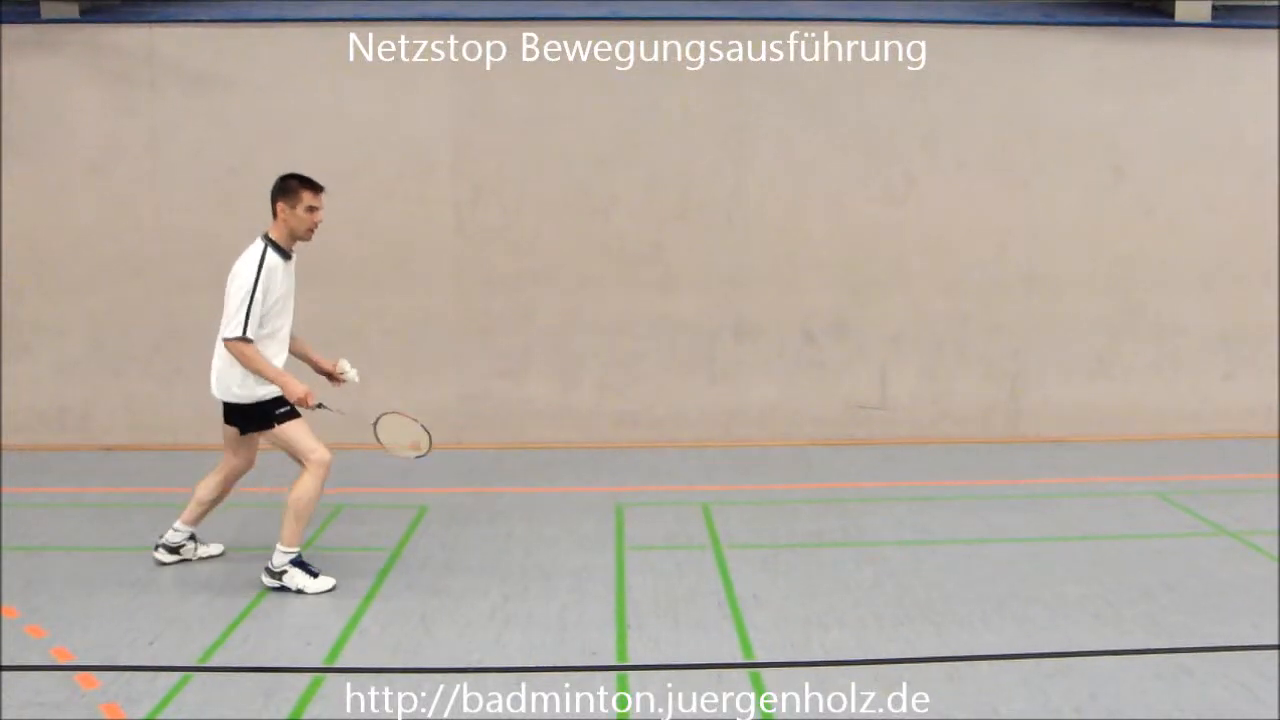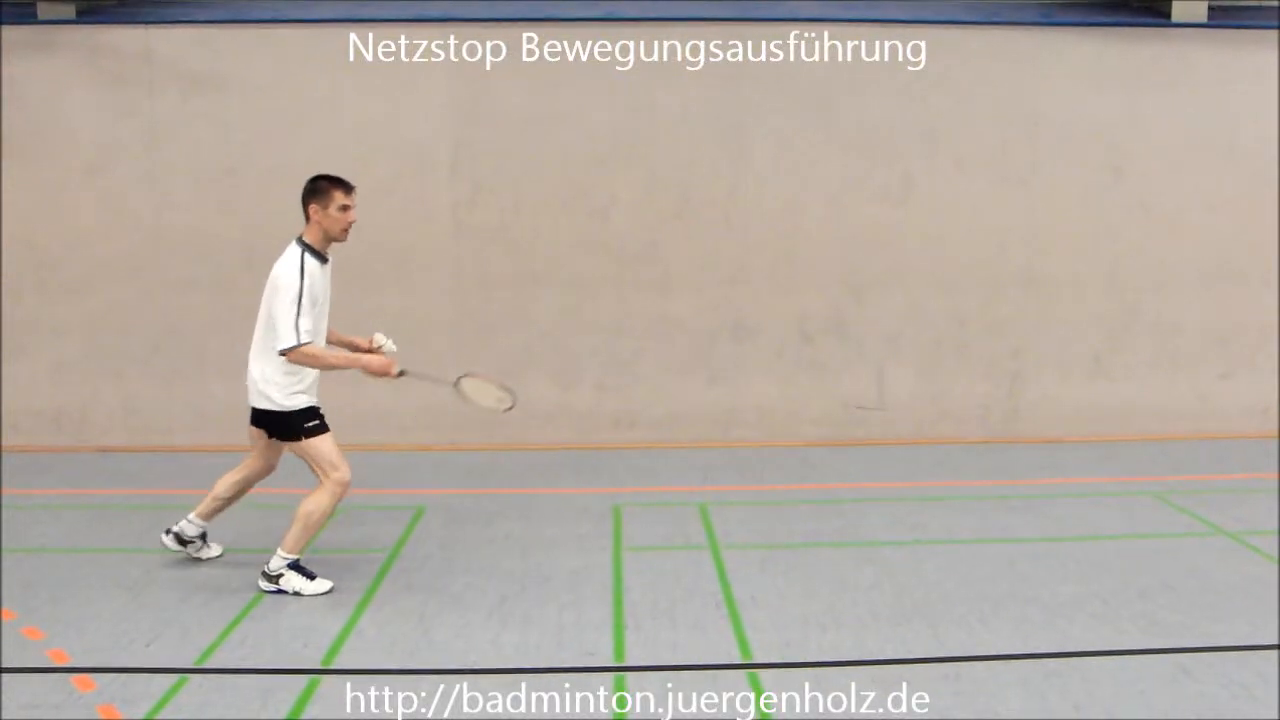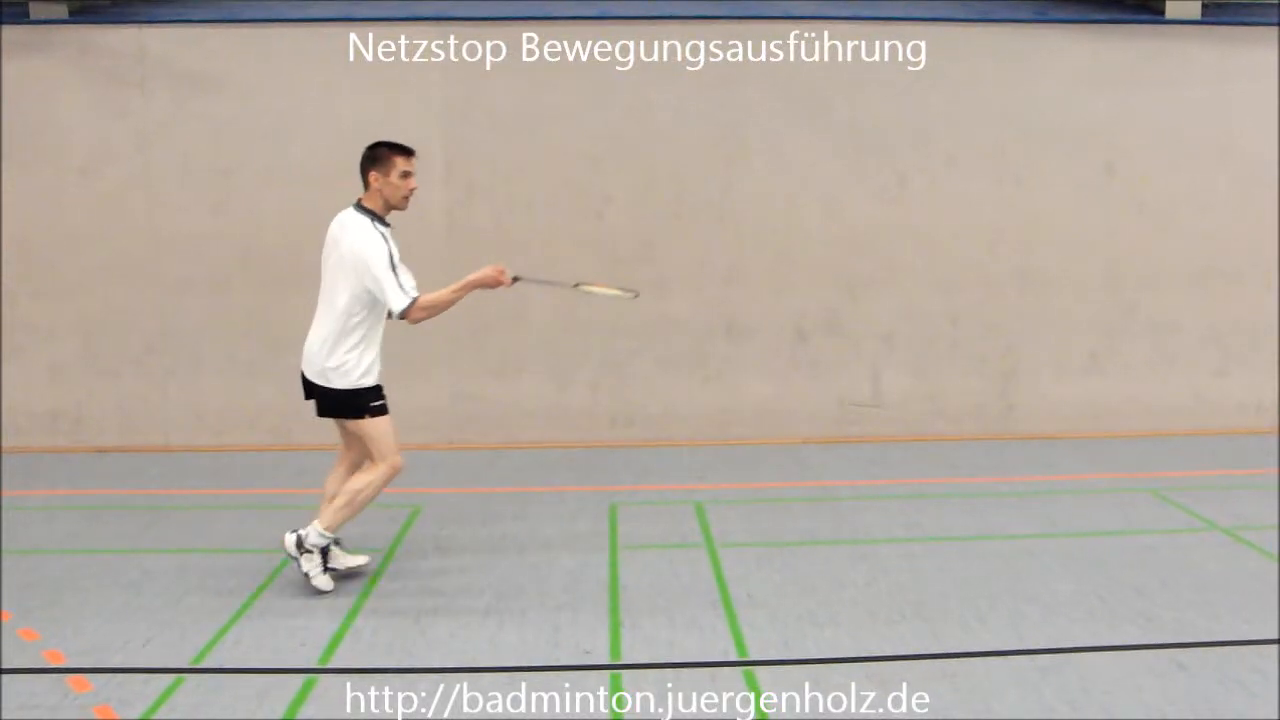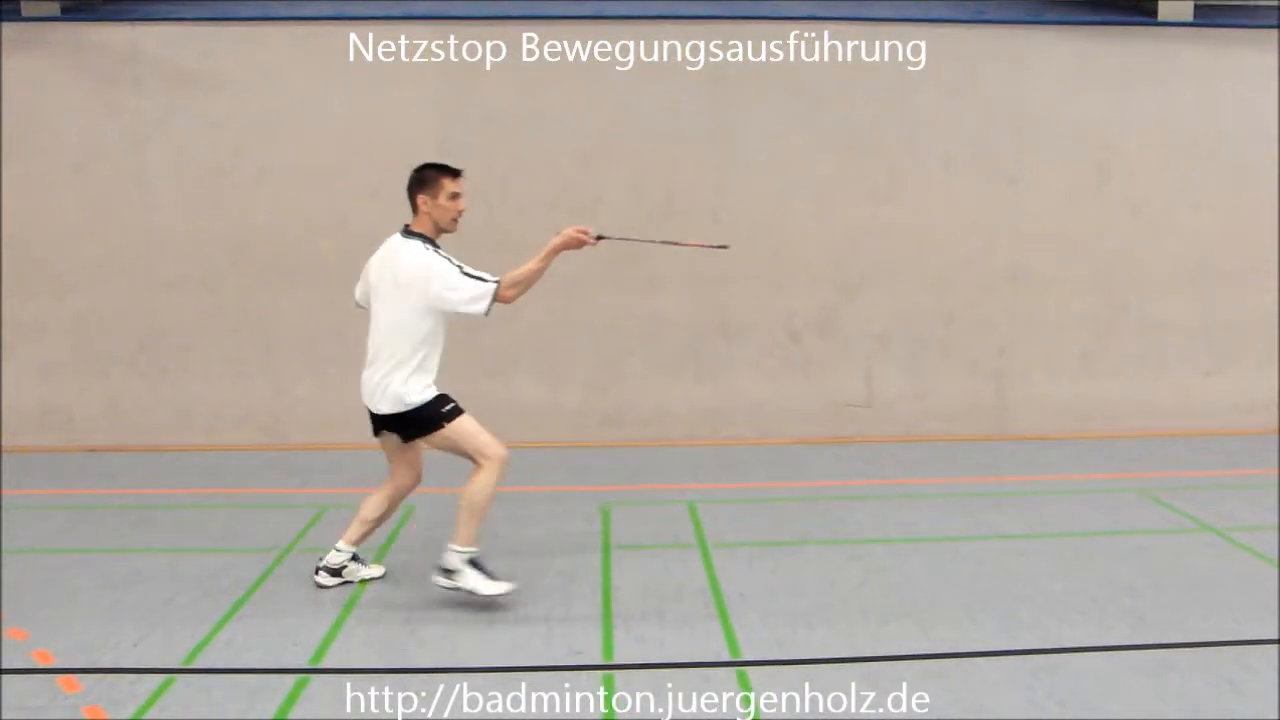
dt=0.7s
person 1, frame 1
left shoulder: (283, 258)
right shoulder: (258, 265)
right elbow: (235, 340)
left wrist: (316, 361)
right wrist: (286, 382)
left hip: (245, 387)
right hip: (251, 389)
left knee: (236, 465)
right knee: (317, 460)
left ankle: (175, 539)
right ankle: (282, 564)
person 1, frame 2
left shoulder: (315, 260)
right shoulder: (297, 271)
right elbow: (295, 350)
left wrist: (353, 342)
right wrist: (360, 363)
left hip: (276, 391)
right hip: (285, 396)
left knee: (258, 466)
right knee: (336, 477)
left ankle: (188, 530)
right ankle: (280, 569)
person 1, frame 3
left shoulder: (346, 222)
right shoulder: (372, 241)
right elbow: (412, 310)
left wrist: (382, 306)
right wrist: (473, 282)
left hip: (328, 363)
right hip: (346, 371)
left knee: (356, 453)
right knee: (386, 462)
left ankle: (318, 543)
right ankle: (314, 538)
person 1, frame 4
left shoulder: (388, 251)
right shoulder: (430, 265)
left elbow: (364, 300)
right elbow: (504, 292)
right wrist: (555, 247)
left hip: (384, 390)
right hip: (408, 395)
left knee: (404, 477)
right knee: (492, 457)
left ankle: (337, 560)
right ankle: (458, 559)
